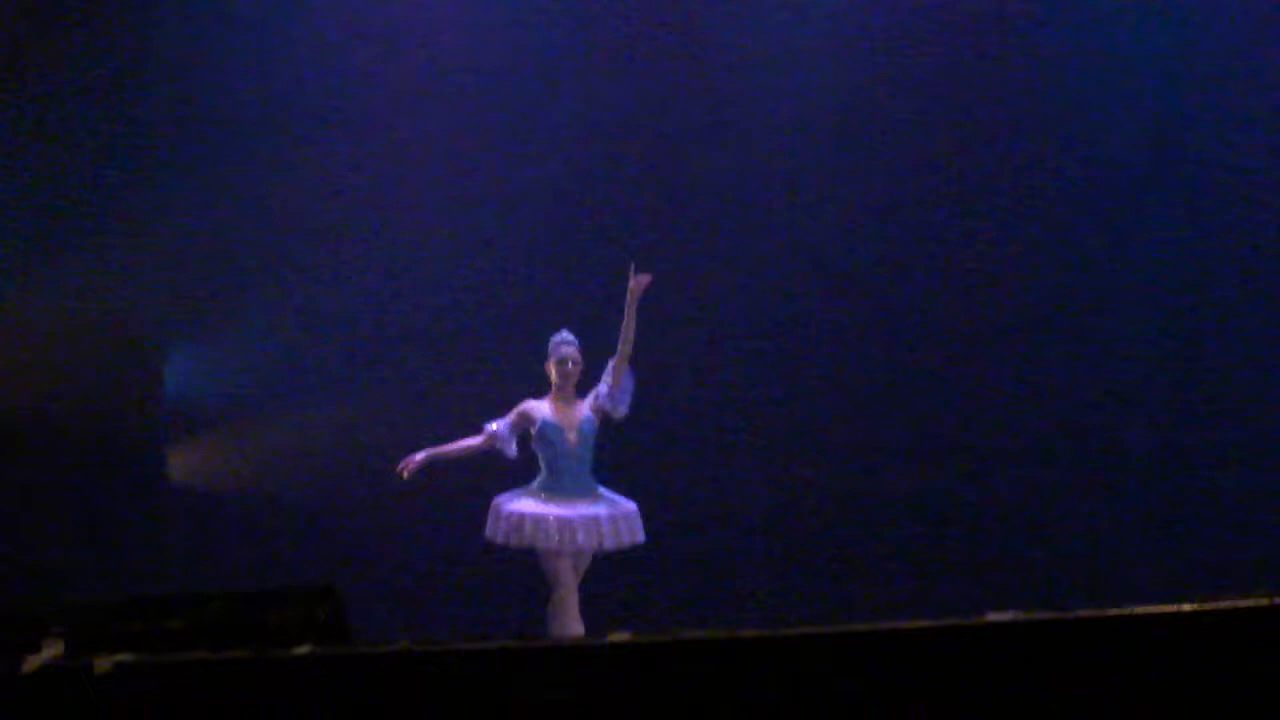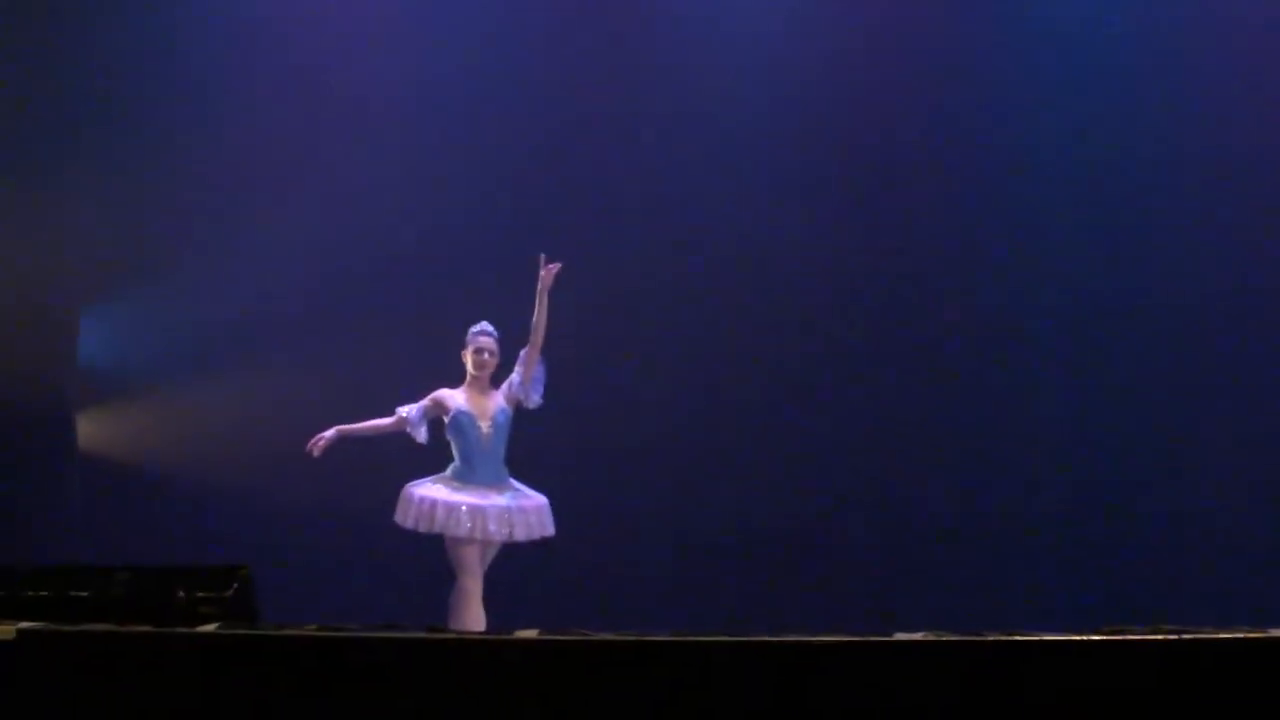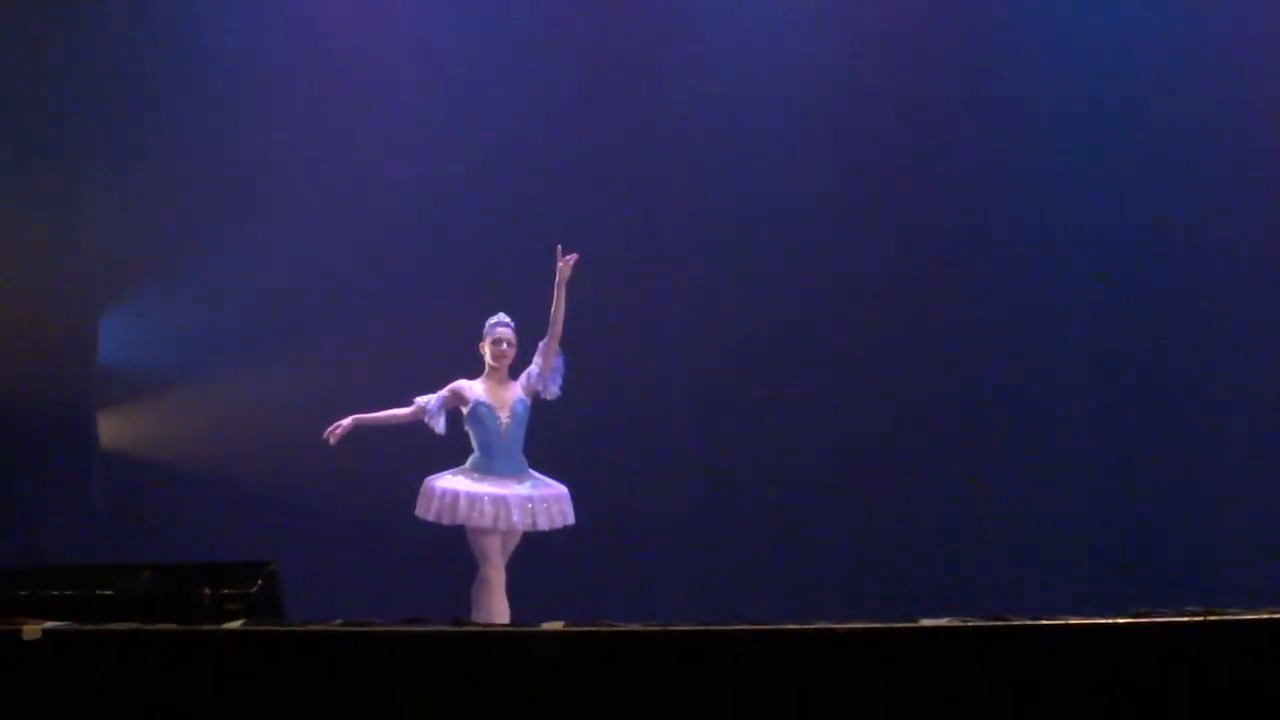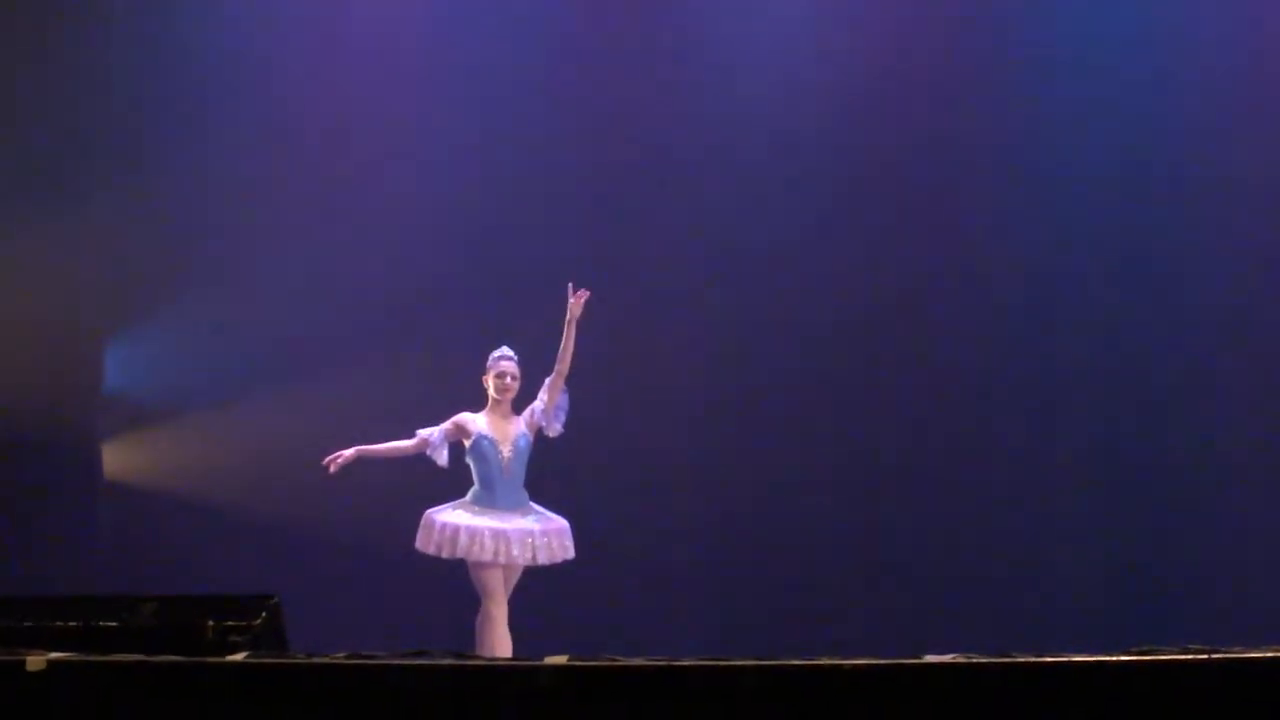
dt=1s
person 1, frame 1
left shoulder: (592, 406)
right shoulder: (531, 411)
left elbow: (622, 357)
right elbow: (482, 441)
left wrist: (632, 301)
right wrist: (428, 454)
left hip: (586, 507)
right hip: (547, 507)
left knee: (567, 591)
right knee: (565, 591)
person 1, frame 2
left shoulder: (507, 396)
right shoulder: (446, 399)
left elbow: (535, 346)
right elbow: (393, 422)
left wrist: (542, 291)
right wrist: (339, 431)
left hip: (498, 497)
right hip: (459, 495)
left knee: (470, 581)
right knee: (470, 582)
person 1, frame 3
left shoulder: (525, 387)
right shoulder: (464, 390)
left elbow: (553, 337)
right elbow: (411, 412)
left wrist: (560, 283)
right wrist: (357, 419)
left hip: (518, 487)
right hip: (480, 485)
left knee: (492, 572)
right knee: (493, 573)
left ankle: (481, 622)
person 1, frame 4
left shoulder: (528, 422)
right shoulder: (467, 422)
left elbow: (559, 374)
right elbow: (413, 444)
left wrist: (571, 321)
right wrist: (358, 451)
left hip: (518, 522)
right hip: (480, 519)
left knee: (494, 606)
right knee: (495, 607)
left ankle: (484, 661)
